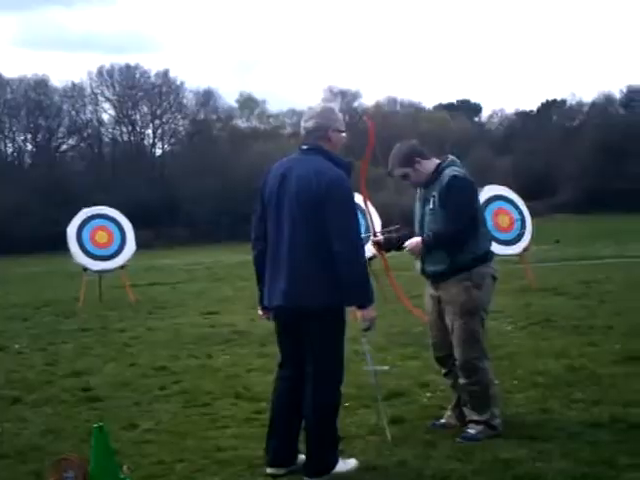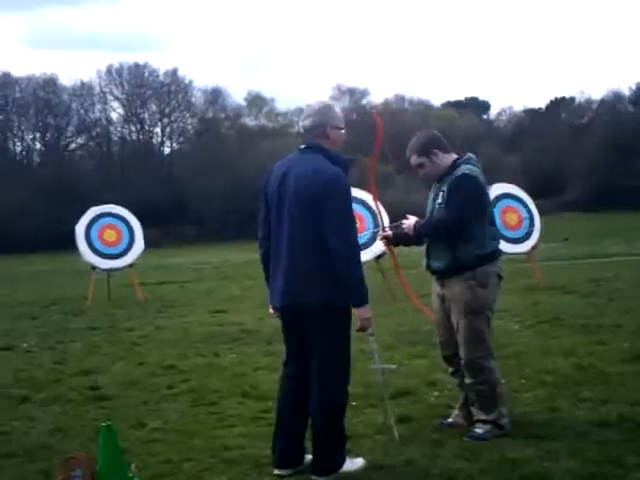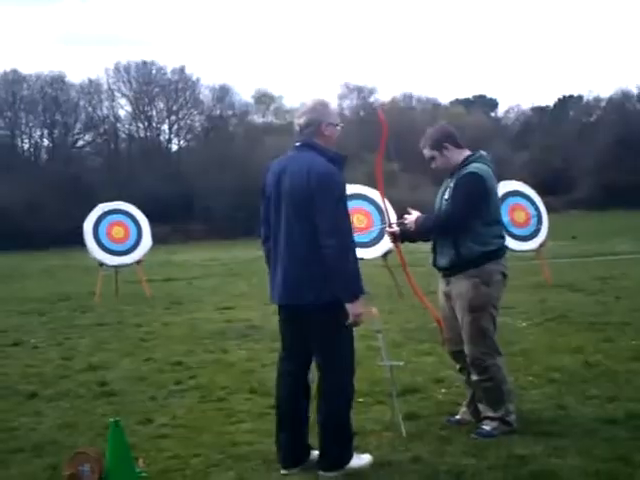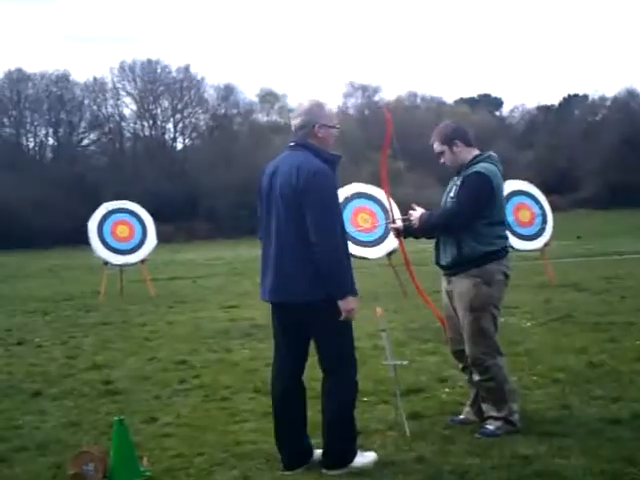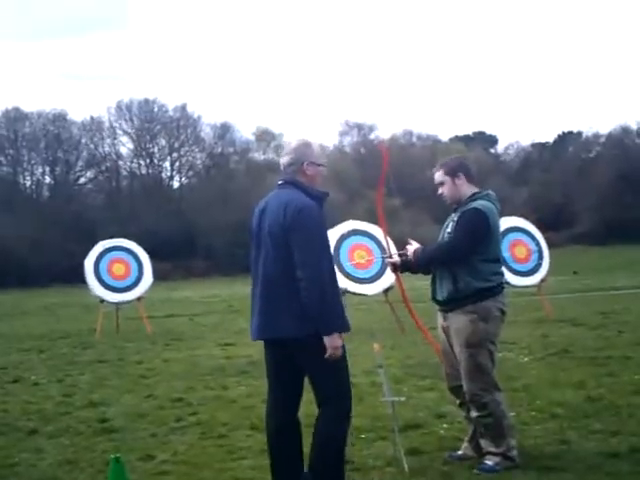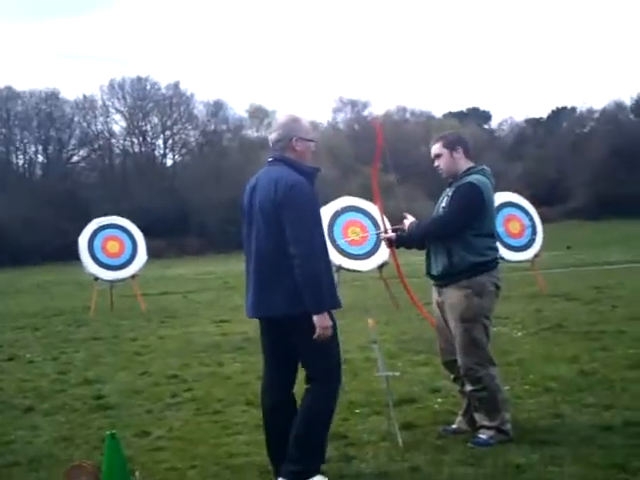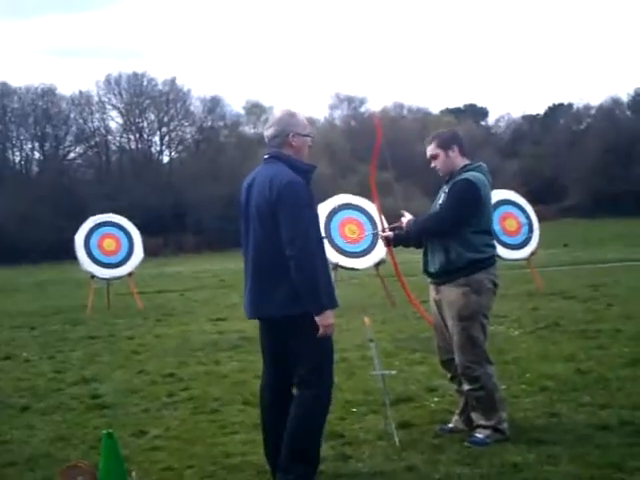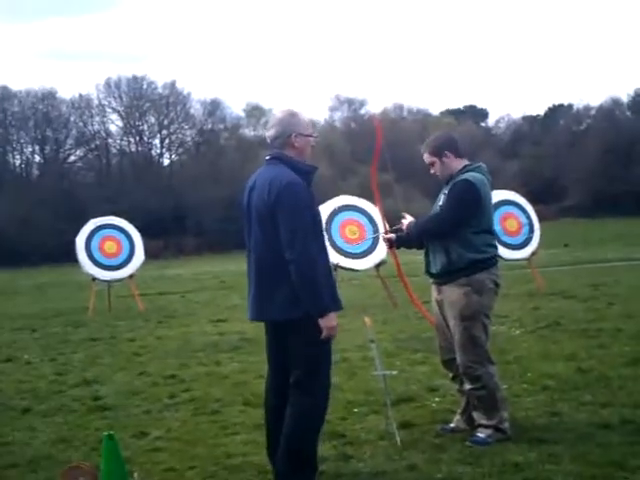
dt=0.2s
person 1, frame 1
left shoulder: (276, 172)
right shoulder: (332, 178)
left elbow: (259, 237)
right elbow: (347, 245)
left wrist: (264, 290)
right wrist: (363, 299)
left hip: (283, 293)
right hip: (322, 295)
left knee: (290, 371)
right knee: (323, 376)
person 1, frame 2
left shoulder: (278, 171)
right shoulder: (330, 175)
left elbow: (265, 236)
right elbow: (344, 245)
left wrist: (273, 284)
right wrist: (360, 299)
left hip: (288, 292)
right hip: (325, 294)
left knee: (295, 369)
right knee: (331, 376)
person 1, frame 3
left shoulder: (276, 169)
right shoulder: (324, 171)
left elbow: (267, 231)
right elbow: (337, 240)
right wrist: (353, 294)
left hip: (287, 288)
right hip: (323, 290)
left knee: (292, 367)
right knee: (336, 372)
left ankle: (292, 453)
right ankle: (335, 457)
person 1, frame 4
left shoulder: (273, 168)
right shoulder: (316, 171)
right elbow: (327, 238)
right wrist: (344, 290)
left hip: (281, 288)
right hip: (317, 288)
left knee: (287, 369)
right knee: (340, 369)
left ankle: (293, 453)
right ankle: (340, 455)
person 1, frame 5
left shoulder: (264, 206)
right shoulder: (304, 207)
right elbow: (315, 274)
right wrist: (330, 328)
left hip: (272, 323)
right hip: (305, 325)
left knee: (282, 405)
right knee: (335, 400)
person 1, frame 6
left shoulder: (256, 183)
right shoulder: (295, 184)
right elbow: (306, 252)
right wrist: (320, 306)
left hip: (267, 300)
right hip: (298, 302)
left knee: (277, 382)
right knee: (324, 379)
person 1, frame 7
left shoulder: (254, 180)
right shoulder: (290, 182)
right elbow: (302, 251)
right wrist: (321, 306)
left hip: (267, 299)
right hip: (296, 302)
left knee: (276, 382)
right knee: (314, 384)
person 1, frame 8
left shoulder: (258, 180)
right shoulder: (290, 184)
right elbow: (302, 254)
right wrist: (323, 309)
left hip: (273, 301)
right hip: (299, 305)
left knee: (280, 383)
right knee: (309, 389)
person 2, frame 1
left shoulder: (455, 181)
right shoulder: (425, 189)
left elbow: (461, 229)
right elbow: (419, 232)
left wrist: (424, 243)
right wrist: (389, 241)
left hip: (467, 277)
right hip: (439, 279)
left knee: (468, 353)
right knee: (444, 352)
left ankle: (485, 419)
right ankle: (462, 410)
person 2, frame 2
left shoulder: (466, 179)
right shoulder: (443, 182)
left elbow: (452, 225)
right elbow: (437, 227)
left wrist: (418, 227)
right wrist: (399, 236)
left hip: (472, 276)
right hip: (447, 276)
left knee: (474, 352)
right knee: (452, 350)
left ankle: (493, 418)
right ankle: (470, 408)
person 2, frame 3
left shoulder: (474, 175)
right shoulder: (457, 177)
left elbow: (452, 221)
right elbow: (444, 223)
left wrist: (420, 223)
right wrist: (406, 232)
left hip: (477, 272)
right hip: (455, 273)
left knee: (480, 349)
right knee: (459, 347)
left ankle: (500, 415)
right ankle: (477, 406)
person 2, frame 4
left shoulder: (481, 175)
right shoulder: (464, 176)
left elbow: (455, 218)
right elbow: (449, 220)
left wrist: (423, 219)
right wrist: (410, 228)
left hip: (480, 272)
right hip: (458, 272)
left knee: (481, 348)
right knee: (462, 347)
left ankle: (503, 415)
right ankle: (480, 406)
person 2, frame 5
left shoulder: (478, 212)
right shoulder: (462, 213)
left elbow: (450, 252)
right elbow: (444, 257)
left wrist: (419, 253)
right wrist: (406, 263)
left hip: (475, 309)
right hip: (454, 309)
left knee: (479, 384)
right knee: (459, 383)
left ankle: (502, 451)
right ankle: (479, 442)
person 2, frame 6
left shoulder: (473, 186)
right shoulder: (457, 187)
left elbow: (444, 227)
right elbow: (438, 232)
left wrist: (414, 226)
right wrist: (401, 239)
left hip: (470, 283)
right hip: (448, 283)
left knee: (473, 358)
right knee: (453, 357)
left ankle: (496, 424)
right ankle: (472, 416)
person 2, frame 7
left shoulder: (469, 183)
right shoulder: (455, 184)
left elbow: (440, 223)
right elbow: (435, 229)
left wrist: (411, 224)
right wrist: (399, 237)
left hip: (468, 281)
right hip: (446, 281)
left knee: (471, 357)
right knee: (451, 356)
left ankle: (493, 424)
right ankle: (469, 415)
person 2, frame 8
left shoulder: (469, 183)
right shoulder: (455, 185)
left elbow: (440, 225)
right elbow: (437, 231)
left wrist: (412, 226)
right wrist: (401, 239)
left hip: (469, 281)
right hip: (448, 281)
left knee: (472, 357)
right knee: (452, 356)
left ankle: (494, 423)
right ankle: (470, 414)
